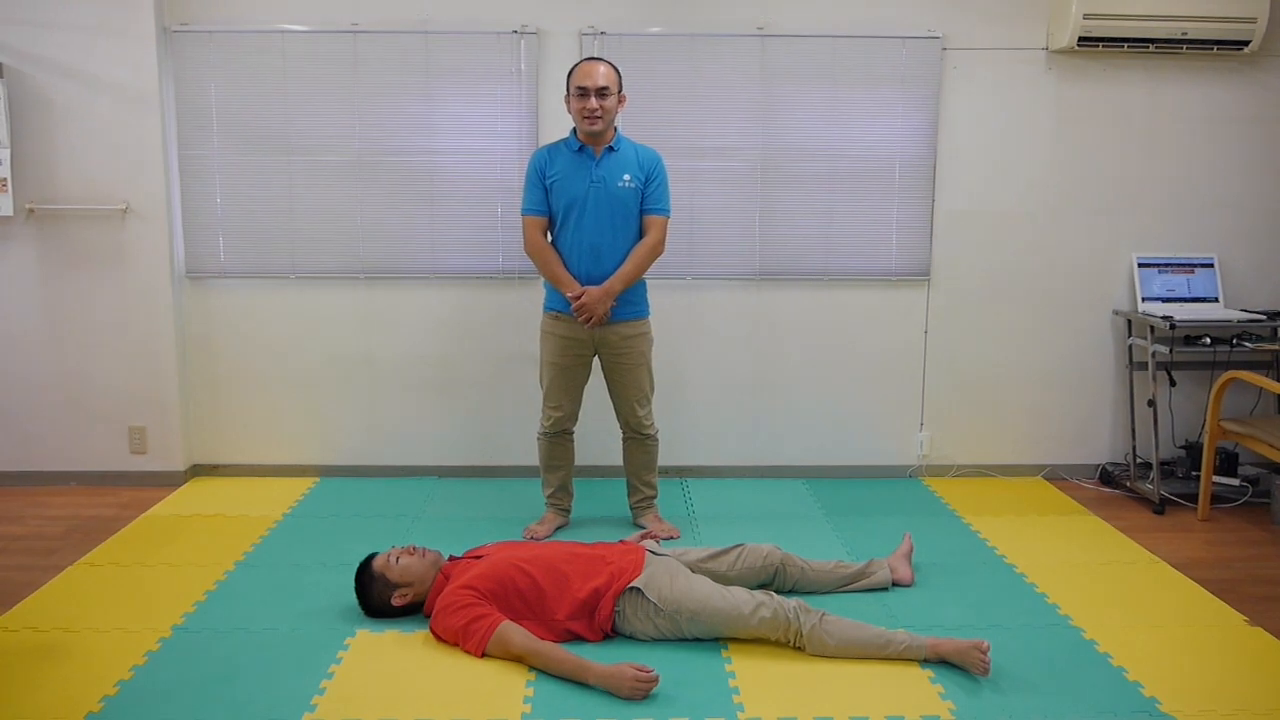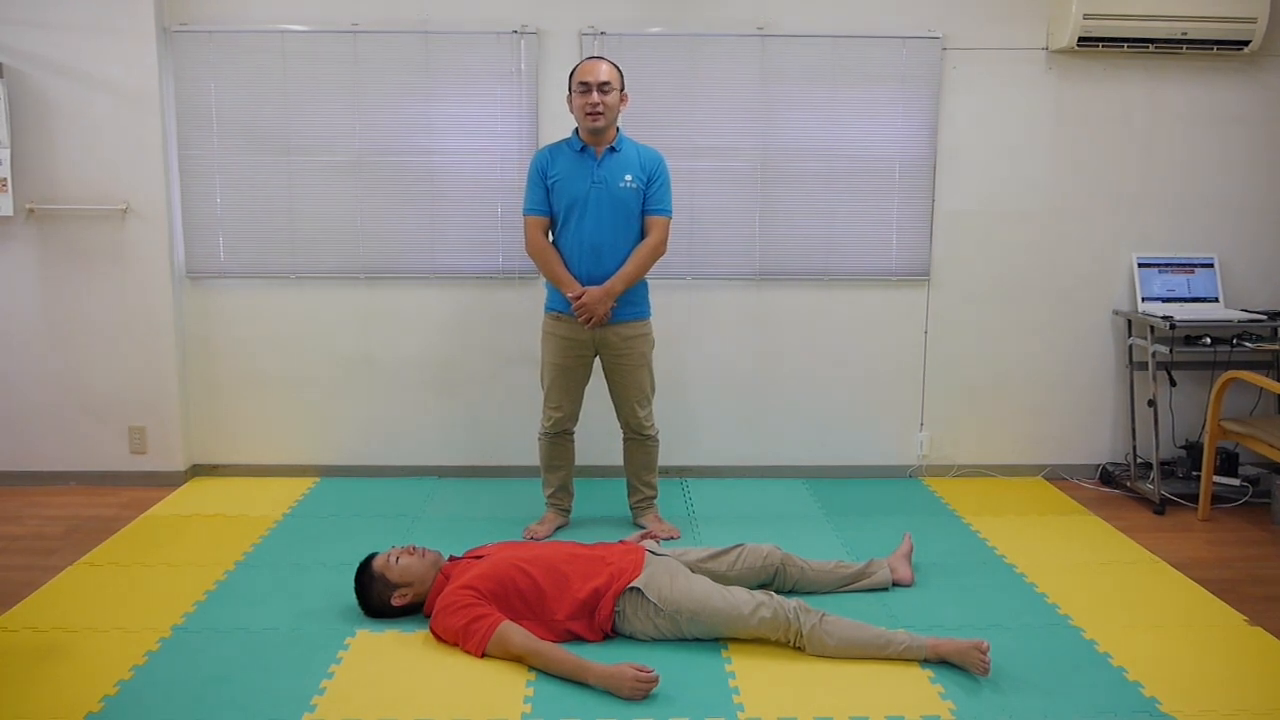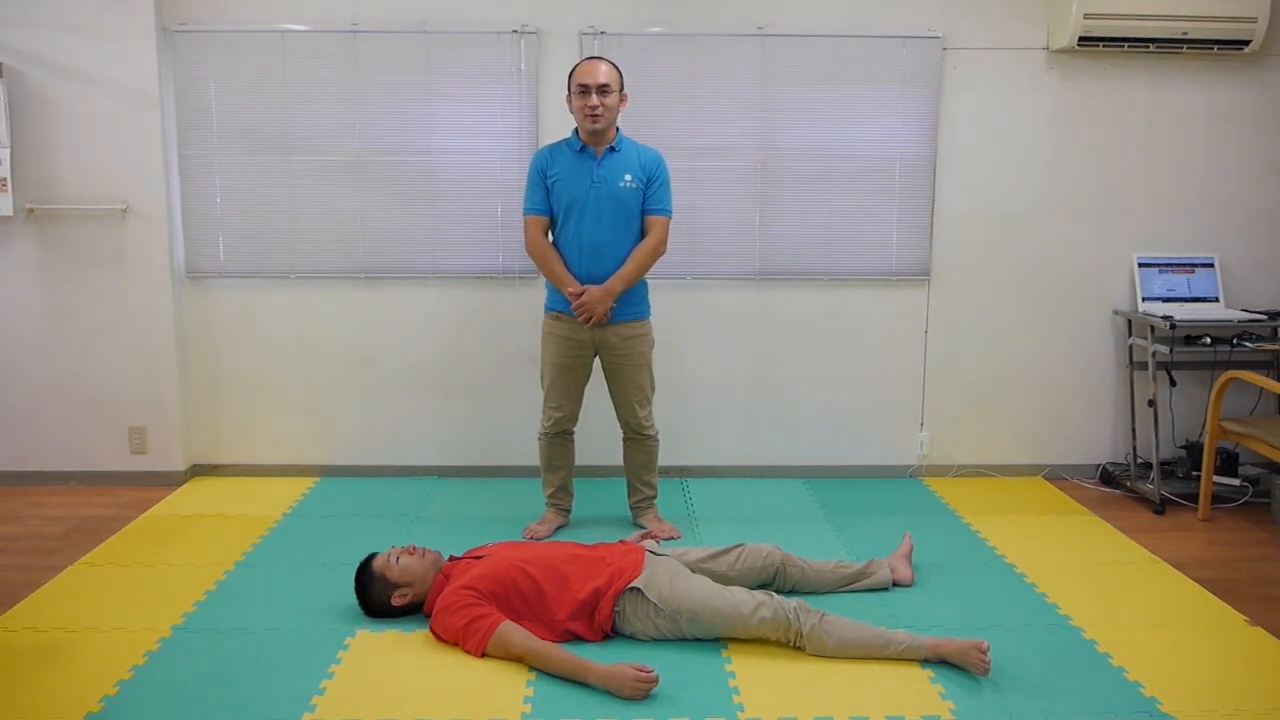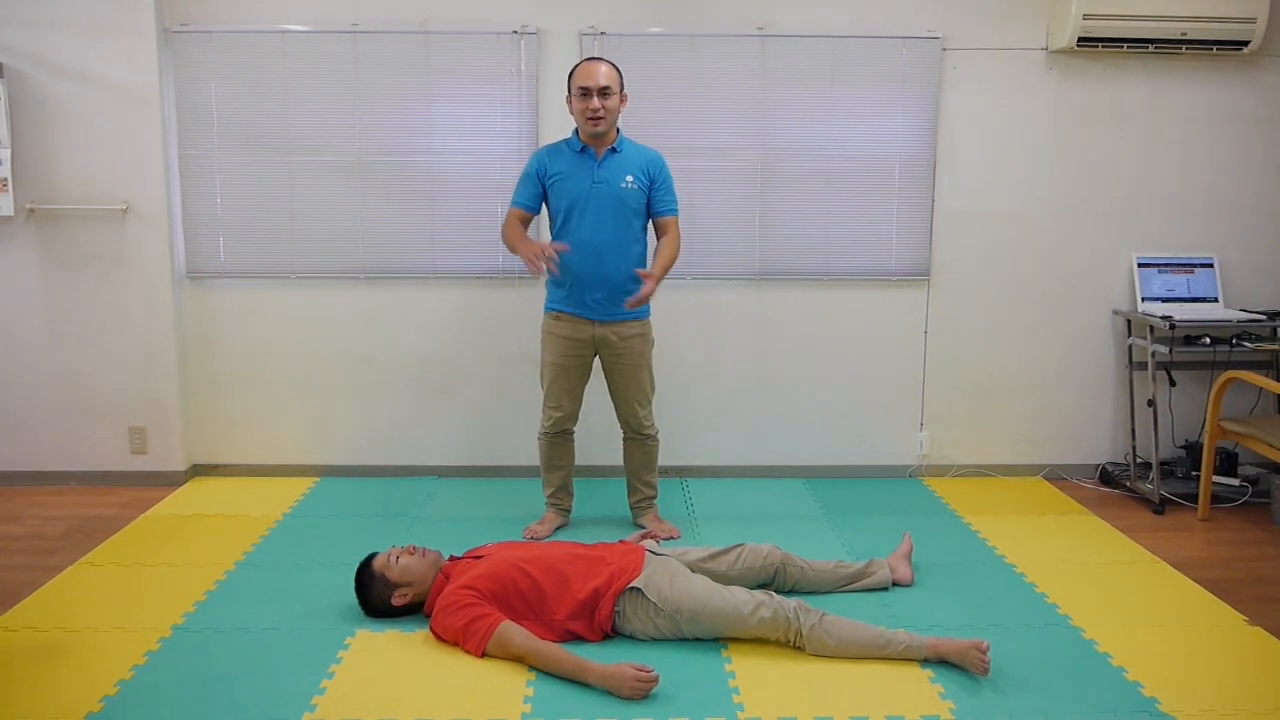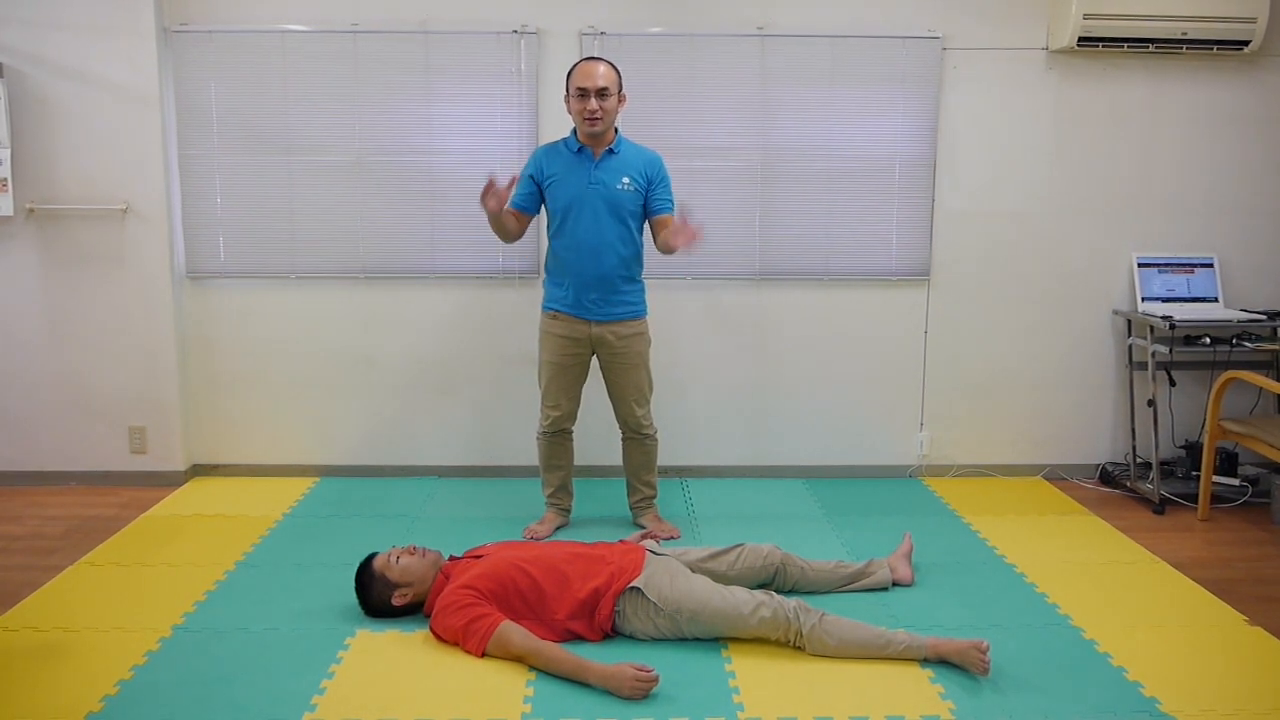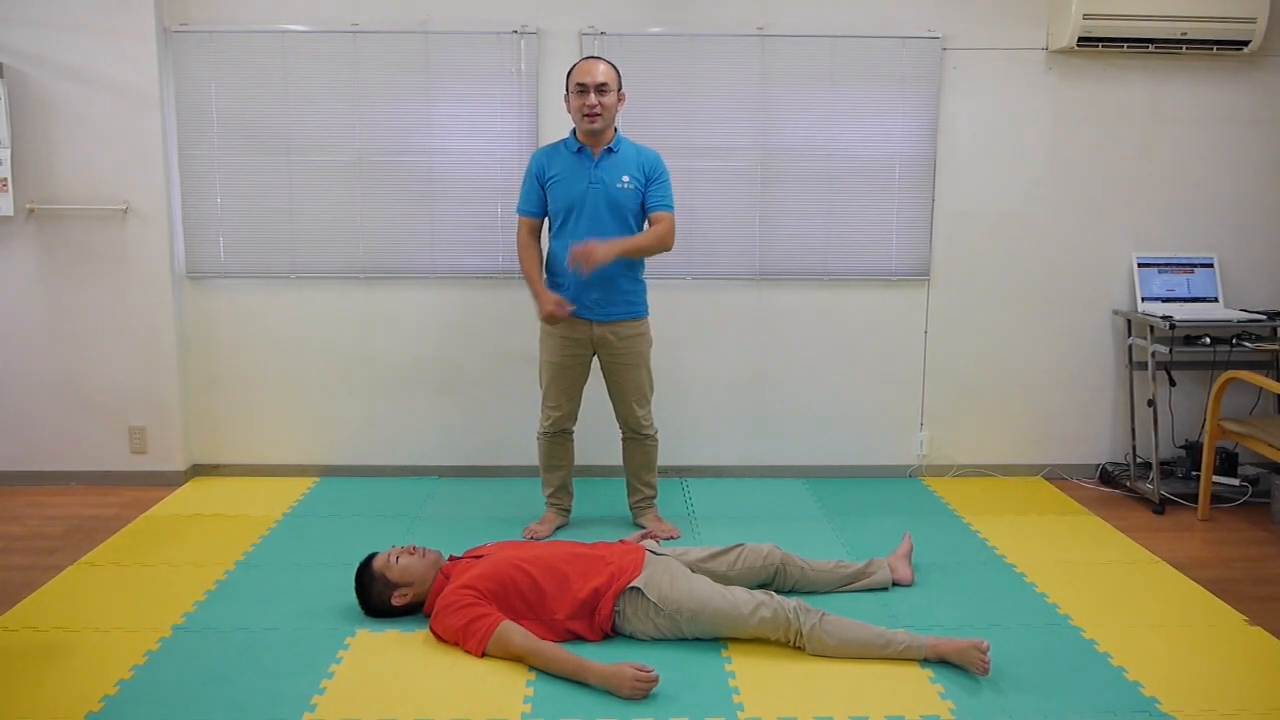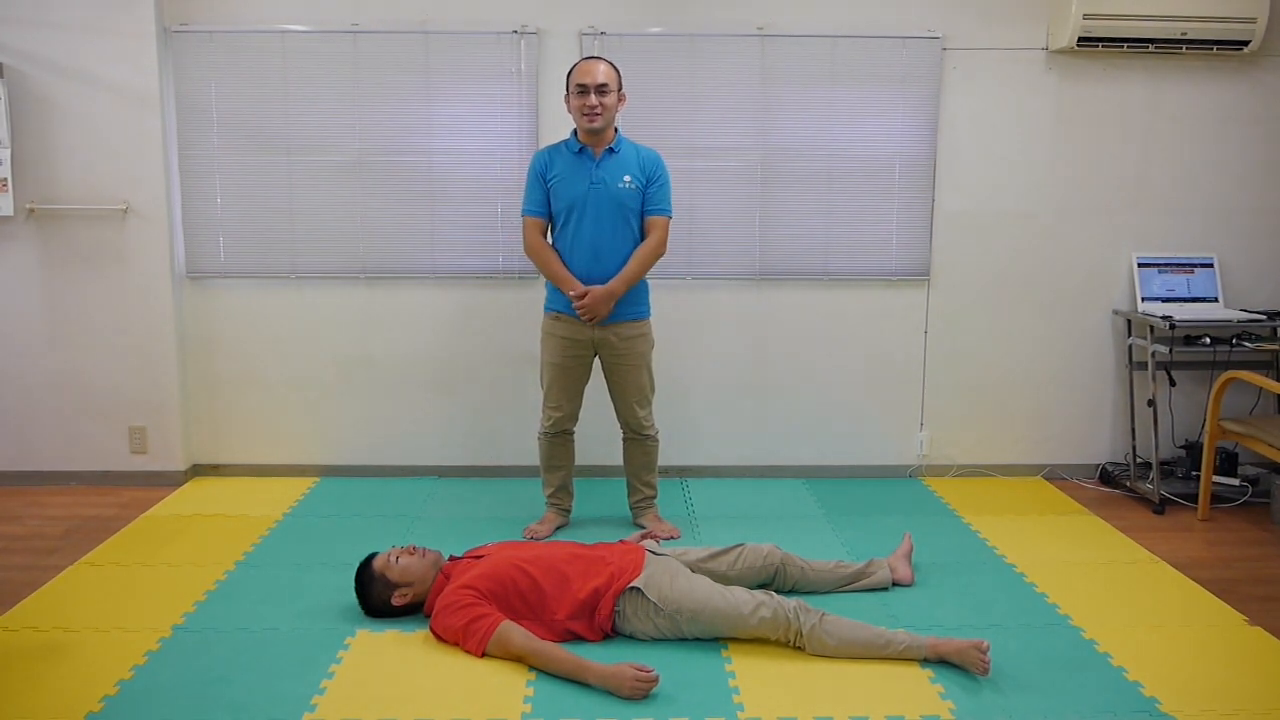
dt=0.7s
person 1, frame 1
left shoulder: (470, 560)
right shoulder: (452, 611)
right elbow: (523, 646)
left wrist: (622, 543)
right wrist: (600, 675)
left hip: (635, 560)
right hip: (634, 599)
left knee: (770, 560)
right knee: (785, 617)
left ankle: (887, 569)
right ankle: (934, 647)
person 1, frame 2
left shoulder: (469, 561)
right shoulder: (453, 610)
right elbow: (524, 646)
left wrist: (620, 544)
right wrist: (602, 676)
left hip: (637, 561)
right hip: (632, 601)
left knee: (767, 560)
right knee: (784, 618)
left ankle: (885, 570)
right ankle: (935, 648)
person 1, frame 3
left shoulder: (470, 560)
right shoulder: (453, 610)
right elbow: (523, 646)
left wrist: (619, 544)
right wrist: (601, 676)
left hip: (637, 560)
right hip: (632, 601)
left knee: (769, 560)
right knee: (785, 619)
left ankle: (886, 570)
right ankle: (935, 647)
person 1, frame 4
left shoulder: (470, 561)
right shoulder: (453, 609)
right elbow: (524, 646)
left wrist: (622, 544)
right wrist: (601, 675)
left hip: (635, 560)
right hip: (633, 600)
left knee: (768, 560)
right knee: (784, 618)
left ankle: (886, 570)
right ankle: (935, 648)
person 1, frame 5
left shoulder: (470, 559)
right shoulder: (453, 609)
right elbow: (524, 646)
left wrist: (622, 543)
right wrist: (601, 675)
left hip: (637, 560)
right hip: (633, 600)
left knee: (769, 560)
right knee: (784, 618)
left ankle: (886, 569)
right ankle: (934, 647)
person 1, frame 6
left shoulder: (470, 561)
right shoulder: (454, 610)
right elbow: (524, 647)
left wrist: (619, 544)
right wrist: (602, 676)
left hip: (636, 560)
right hip: (634, 599)
left knee: (768, 559)
right knee: (785, 617)
left ankle: (886, 570)
right ankle: (934, 646)
person 1, frame 7
left shoulder: (470, 559)
right shoulder: (452, 610)
right elbow: (523, 646)
left wrist: (621, 543)
right wrist: (601, 675)
left hip: (637, 559)
right hip: (633, 600)
left knee: (768, 559)
right knee: (785, 618)
left ankle: (885, 570)
right ankle: (935, 647)
person 2, frame 1
left shoulder: (647, 162)
right shoulder: (545, 161)
left elbow: (654, 239)
right elbow: (534, 239)
left wrist: (606, 293)
right wrist: (576, 294)
left hip: (629, 317)
right hip: (562, 317)
left knee: (638, 422)
right knee: (556, 422)
left ankle: (645, 507)
right ankle: (556, 507)
person 2, frame 2
left shoulder: (649, 162)
right shoulder: (547, 162)
left elbow: (656, 240)
right elbow: (536, 239)
left wrist: (606, 293)
right wrist: (576, 294)
left hip: (629, 317)
right hip: (564, 316)
left knee: (639, 423)
right knee: (556, 422)
left ankle: (645, 508)
right ankle: (556, 508)
person 2, frame 3
left shoulder: (649, 162)
right shoulder: (547, 161)
left elbow: (656, 240)
right elbow: (536, 239)
left wrist: (606, 293)
right wrist: (576, 293)
left hip: (629, 317)
right hip: (563, 316)
left knee: (638, 423)
right knee: (556, 423)
left ankle: (645, 509)
right ankle: (556, 508)
person 2, frame 4
left shoulder: (650, 163)
right shoulder: (546, 161)
left elbow: (670, 233)
right elbow: (512, 225)
left wrist: (657, 275)
right wrist: (531, 250)
left hip: (628, 318)
right hip: (564, 316)
left knee: (640, 423)
right knee: (556, 422)
left ankle: (645, 508)
right ankle: (556, 507)
person 2, frame 5
left shoulder: (646, 163)
right shoulder: (544, 160)
left elbow: (664, 234)
right elbow: (513, 228)
left wrist: (673, 236)
right wrist: (498, 214)
left hip: (624, 318)
right hip: (561, 316)
left knee: (637, 422)
right knee: (554, 421)
left ankle: (645, 508)
right ankle: (556, 507)
person 2, frame 6
left shoulder: (647, 162)
right shoulder: (545, 162)
left elbow: (665, 236)
right elbow: (528, 234)
left wrist: (611, 249)
right wrist: (540, 293)
left hip: (627, 317)
right hip: (564, 317)
left knee: (638, 423)
right knee: (555, 421)
left ankle: (645, 508)
right ankle: (556, 507)
person 2, frame 7
left shoulder: (647, 163)
right shoulder: (546, 162)
left elbow: (656, 241)
right elbow: (534, 240)
left wrist: (609, 293)
right wrist: (576, 292)
left hip: (629, 317)
right hip: (563, 316)
left knee: (638, 423)
right knee: (556, 422)
left ankle: (645, 508)
right ankle: (556, 508)
